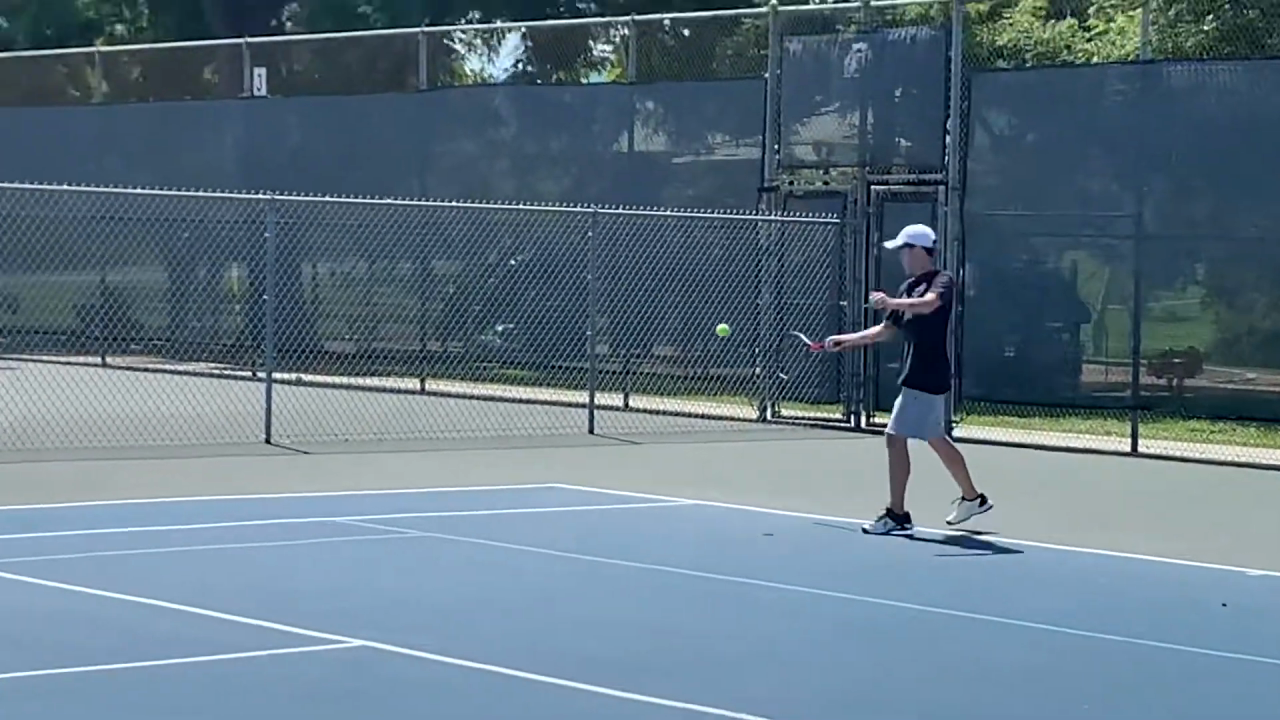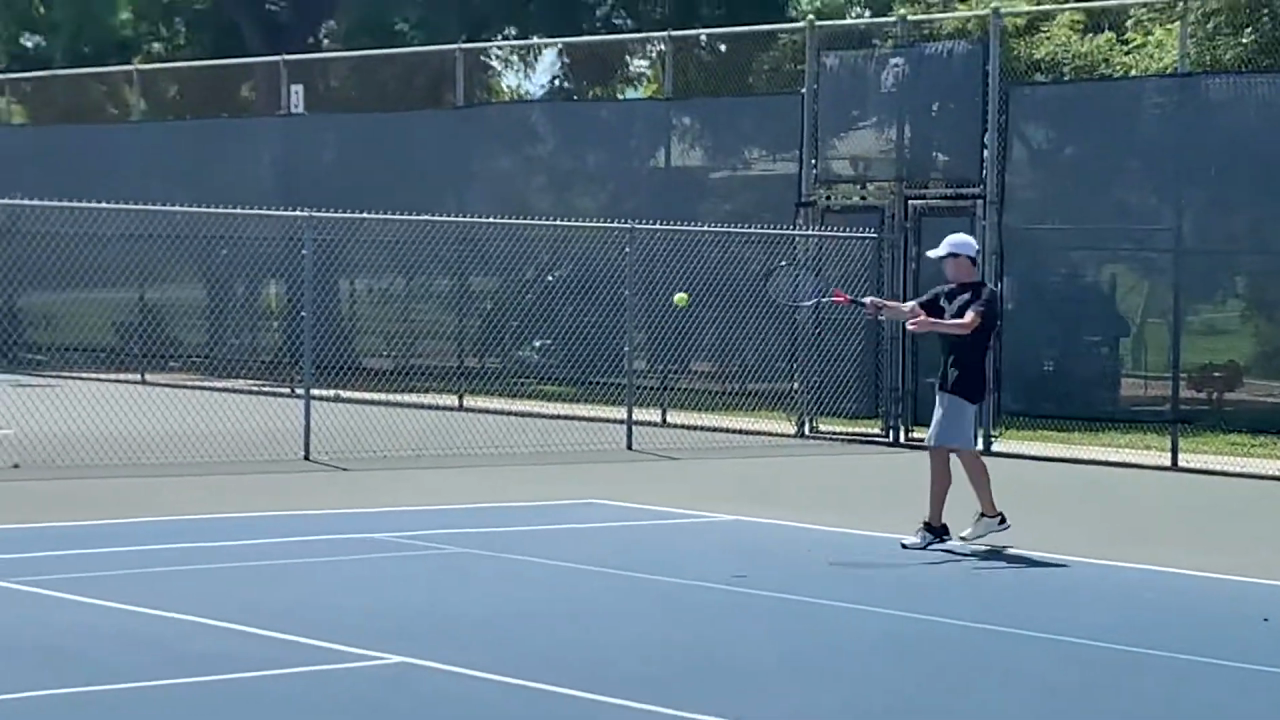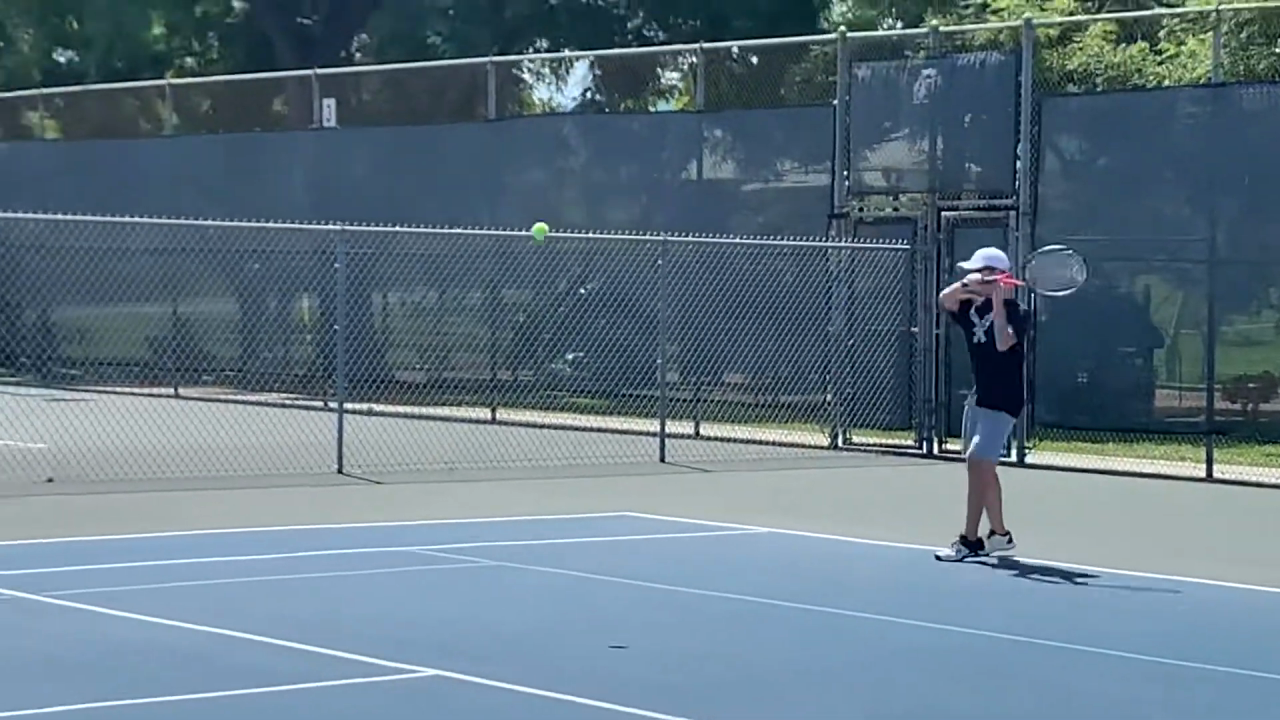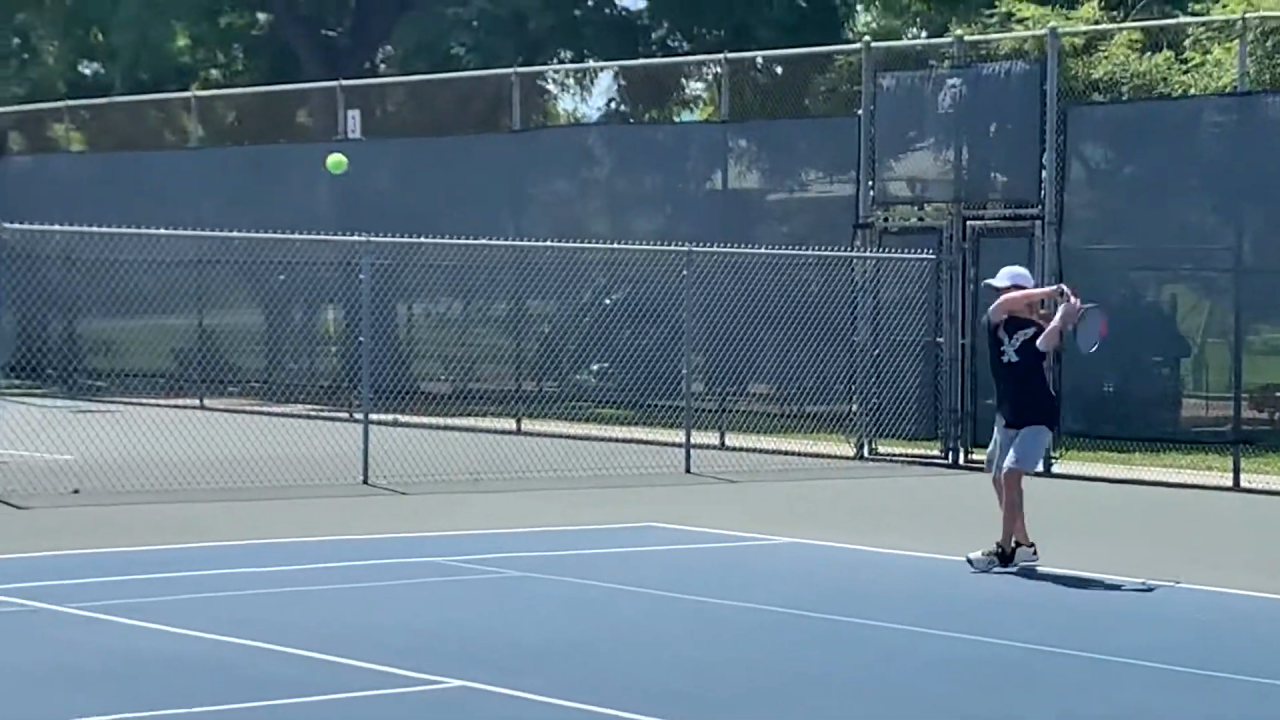
dt=0.1s
person 1, frame 1
left shoulder: (942, 280)
right shoulder: (909, 287)
left elbow: (927, 305)
right elbow: (886, 330)
left wrist: (893, 302)
right wrist: (849, 339)
left hip: (925, 377)
right hip: (926, 376)
left knee: (895, 438)
right knee: (936, 439)
left ankle: (897, 514)
right ankle: (972, 498)
person 1, frame 2
left shoulder: (986, 293)
right shoulder: (943, 292)
left elbow: (967, 325)
right elbow: (907, 310)
left wrist: (932, 324)
right wrist: (882, 306)
left hip: (965, 384)
right hip: (951, 383)
left knee: (939, 450)
right knee: (966, 451)
left ankle: (934, 527)
right ankle: (991, 514)
person 1, frame 3
left shoulder: (1013, 309)
right shoulder: (971, 304)
left elbow: (1004, 344)
right elbow: (945, 300)
left wrist: (998, 305)
right wrist: (968, 284)
left hip: (1001, 399)
right hip: (982, 396)
left knee: (978, 462)
right knee: (982, 465)
left ankle: (970, 540)
right ankle: (999, 533)
person 1, frame 4
left shoulder: (1039, 327)
right shoulder: (992, 320)
left elbow: (1048, 345)
right elbow: (1004, 304)
left wrist: (1065, 312)
right wrist: (1051, 291)
left hip: (1038, 417)
right hip: (1008, 416)
left knee: (1012, 475)
right knee: (999, 479)
left ankle: (1003, 551)
right ankle: (1023, 545)
